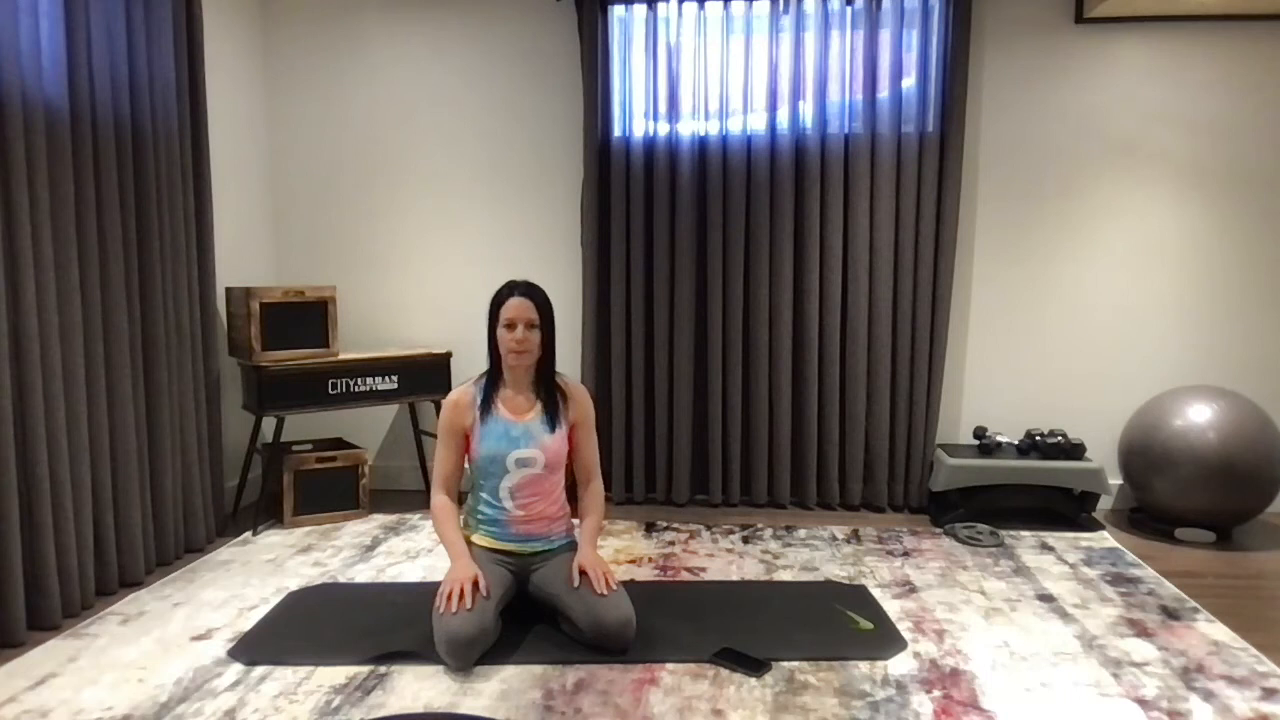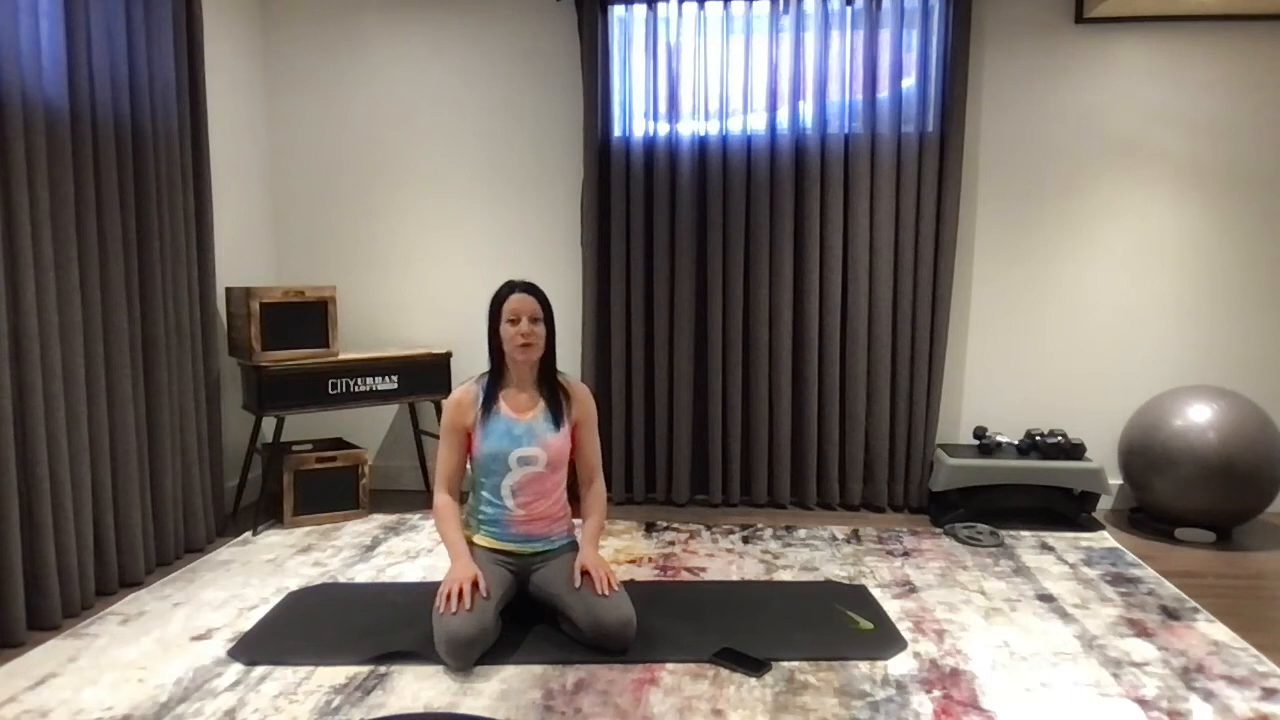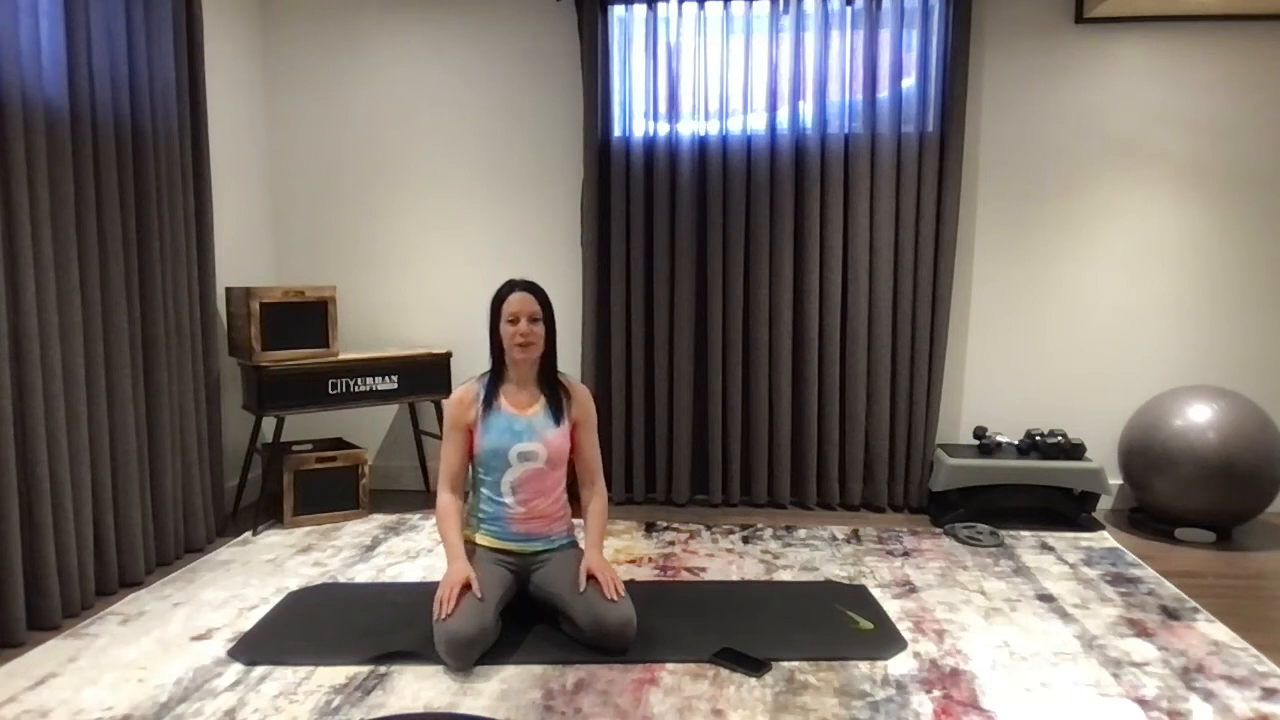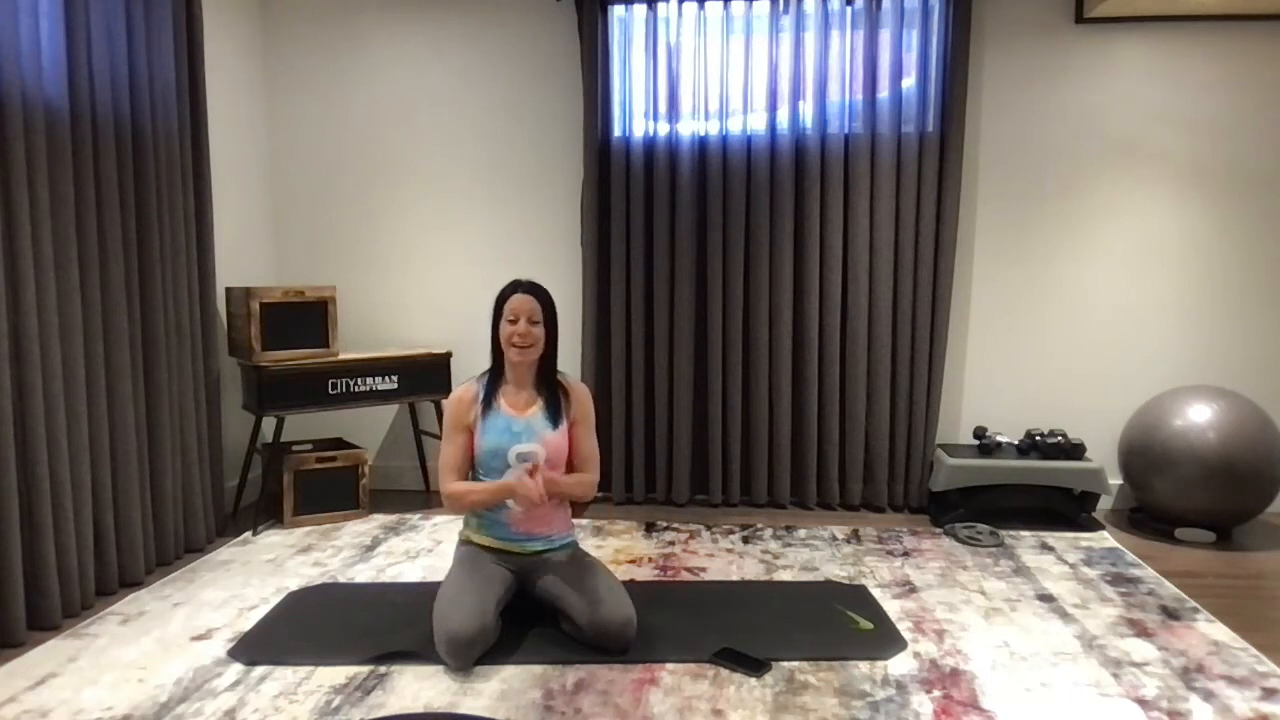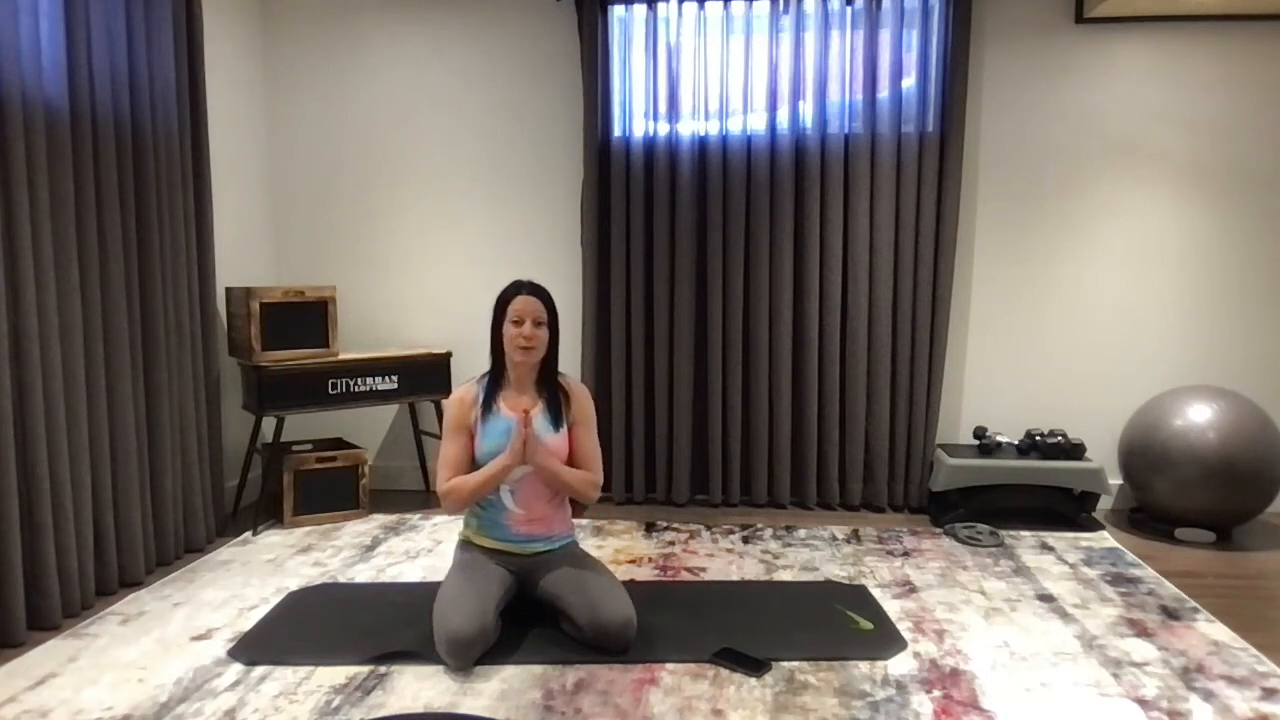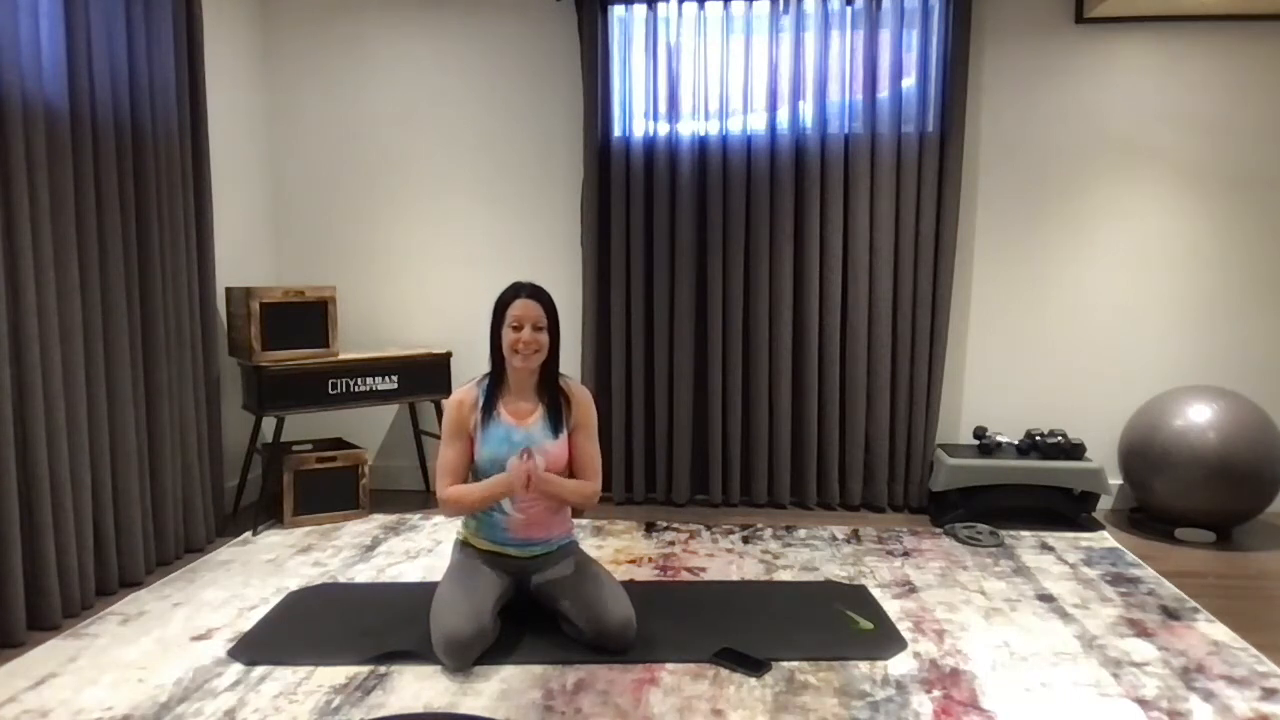
dt=0.7s
person 1, frame 1
left shoulder: (572, 398)
right shoulder: (463, 403)
left elbow: (590, 482)
right elbow: (443, 493)
left wrist: (588, 545)
right wrist: (460, 559)
left hip: (555, 547)
right hip: (487, 548)
left knee: (617, 628)
right knee: (459, 641)
left ankle: (537, 599)
right ankle: (501, 601)
person 1, frame 2
left shoulder: (574, 397)
right shoulder: (466, 402)
left elbow: (592, 481)
right elbow: (445, 492)
left wrist: (590, 546)
right wrist: (460, 559)
left hip: (556, 547)
right hip: (487, 548)
left knee: (618, 628)
right knee: (458, 643)
left ankle: (538, 597)
right ankle: (499, 602)
person 1, frame 3
left shoulder: (574, 397)
right shoulder: (467, 400)
left elbow: (592, 483)
right elbow: (449, 490)
left wrist: (594, 550)
right wrist: (457, 559)
left hip: (555, 547)
right hip: (487, 547)
left knee: (618, 628)
right knee: (458, 641)
left ankle: (536, 597)
right ankle: (503, 600)
person 1, frame 4
left shoulder: (572, 396)
right shoulder: (467, 400)
left elbow: (588, 485)
right elbow: (451, 494)
left wrist: (544, 479)
right wrist: (512, 485)
left hip: (555, 548)
right hip: (486, 547)
left knee: (618, 627)
right knee: (459, 642)
left ankle: (534, 595)
right ankle: (505, 599)
person 1, frame 5
left shoulder: (573, 397)
right shoulder: (467, 401)
left elbow: (592, 488)
right elbow: (449, 497)
left wrist: (539, 456)
right wrist: (508, 458)
left hip: (555, 548)
right hip: (485, 550)
left knee: (618, 628)
right knee: (458, 642)
left ankle: (536, 597)
right ankle: (506, 598)
person 1, frame 6
left shoulder: (574, 400)
right shoulder: (466, 403)
left elbow: (590, 493)
right elbow: (447, 500)
left wrist: (539, 478)
right wrist: (508, 480)
left hip: (555, 550)
right hip: (483, 551)
left knee: (618, 629)
right knee: (456, 644)
left ankle: (537, 597)
right ankle: (501, 600)
